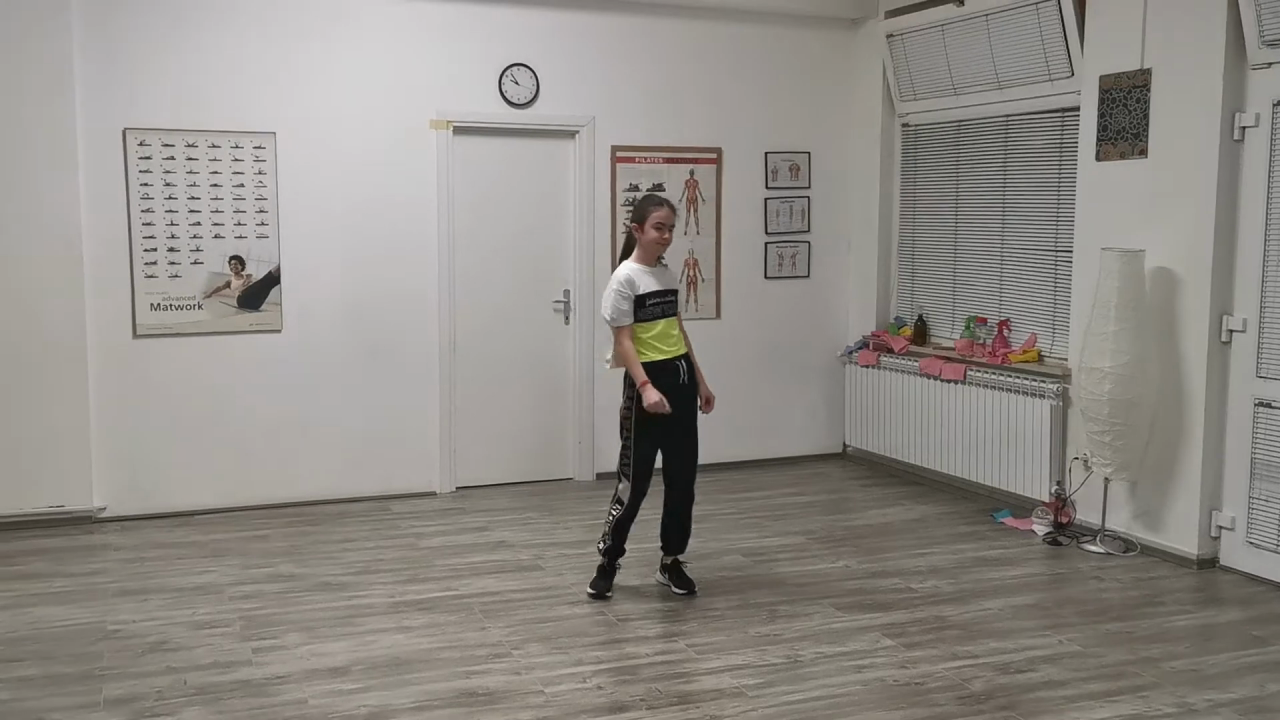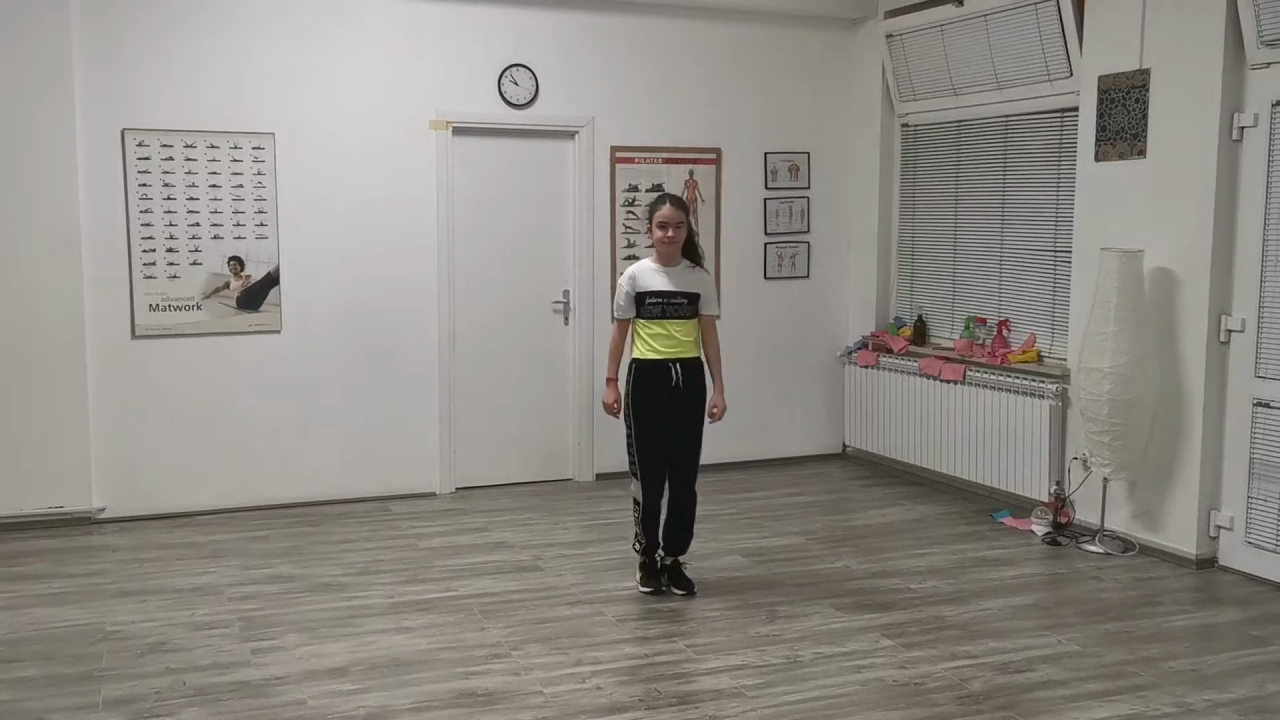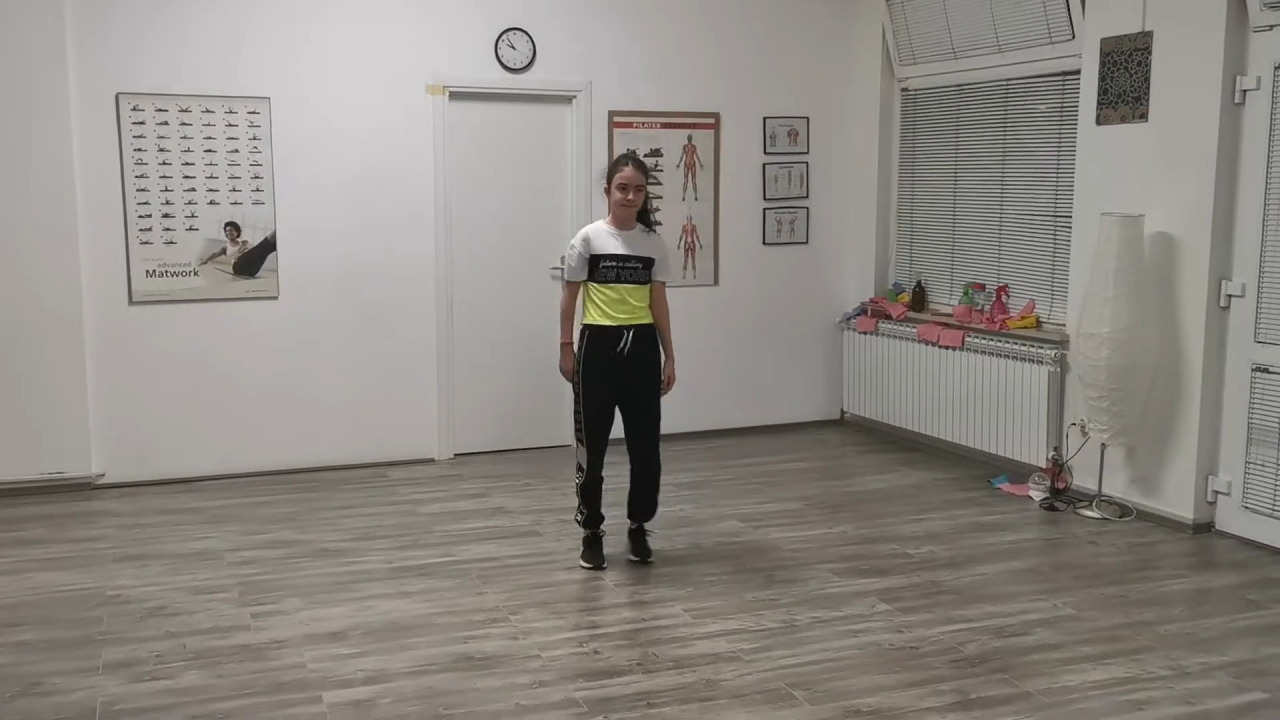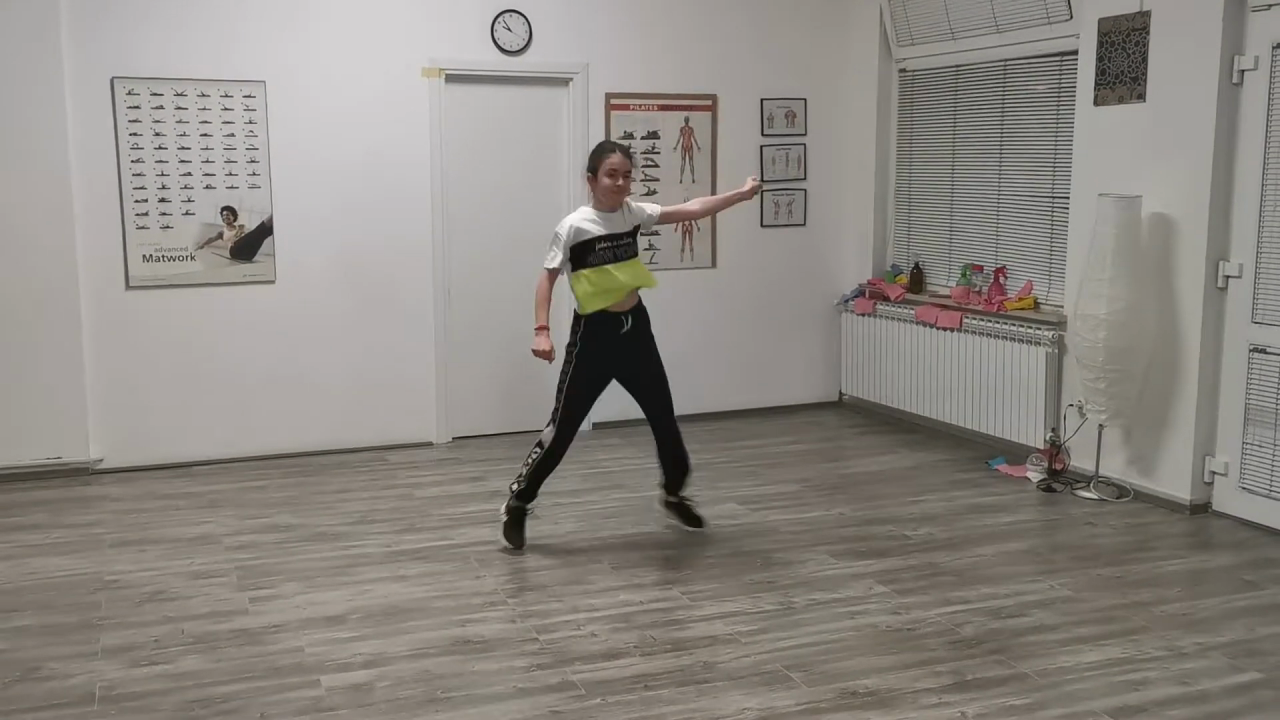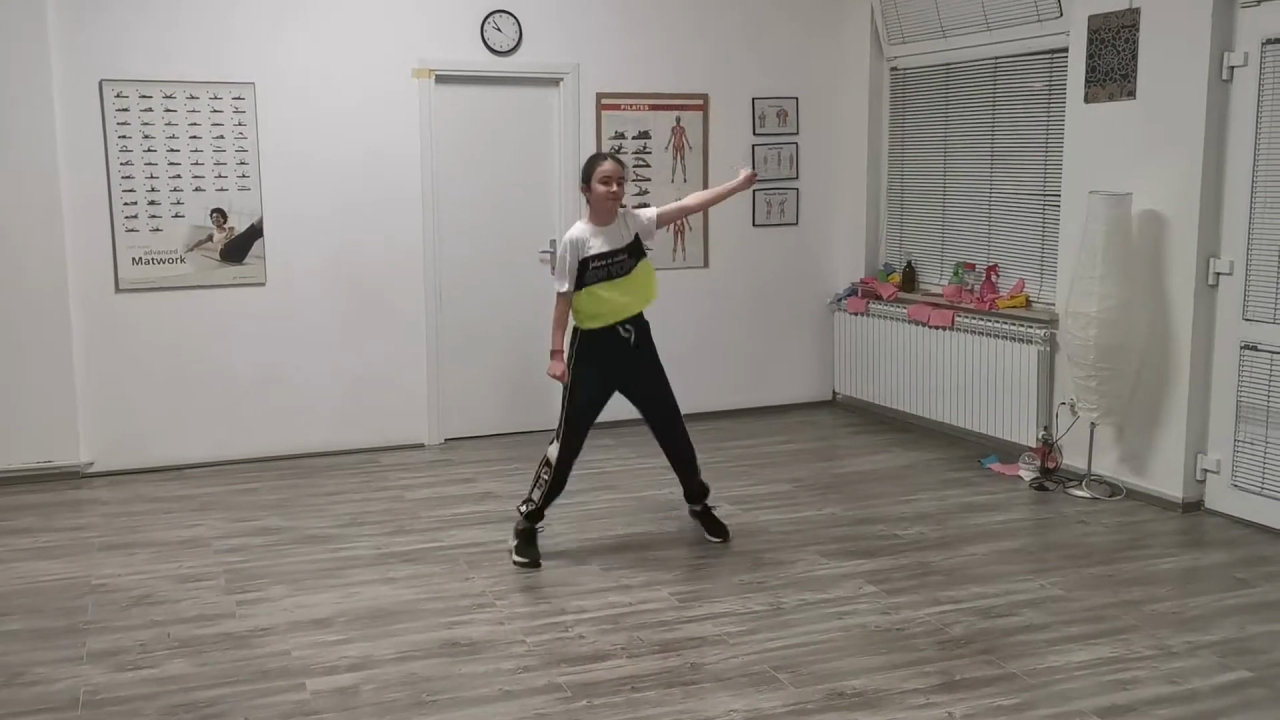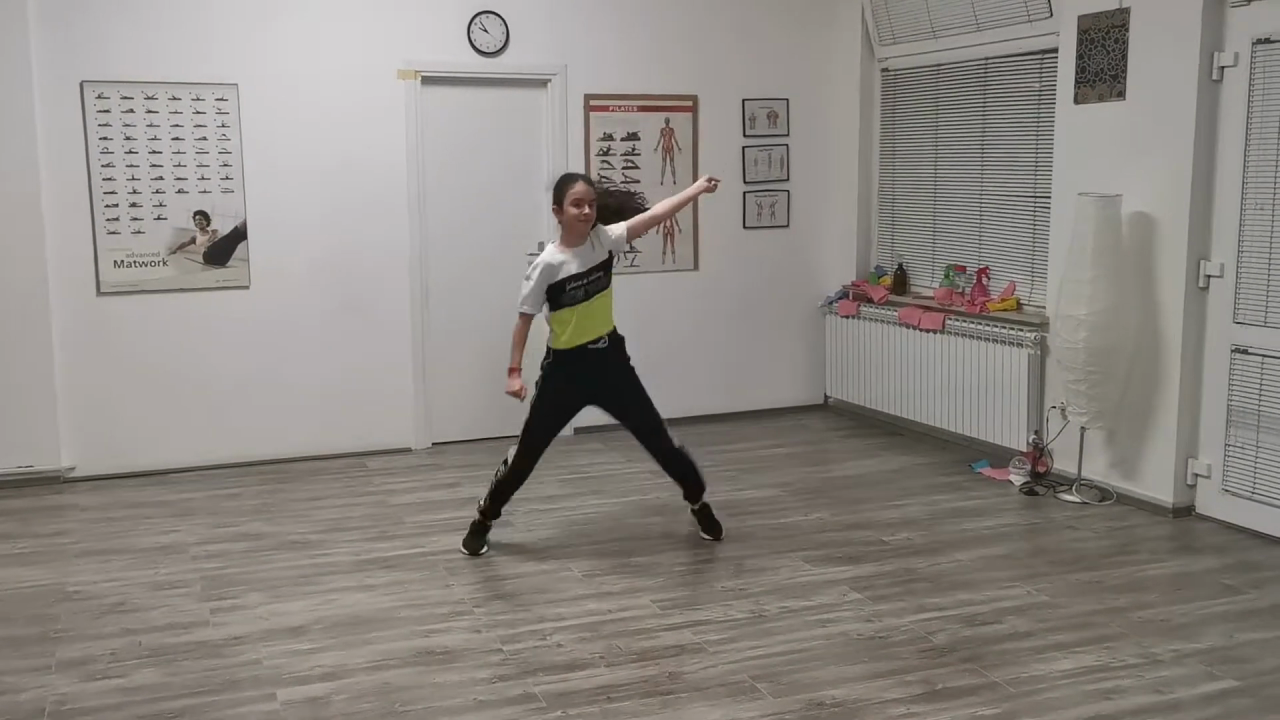
dt=0.7s
person 1, frame 1
left shoulder: (668, 275)
right shoulder: (624, 279)
right elbow: (624, 341)
left wrist: (700, 381)
right wrist: (645, 387)
left hip: (681, 378)
right hip: (646, 381)
left knee: (683, 475)
right knee: (635, 477)
left ankle: (671, 560)
right ankle: (607, 561)
person 1, frame 2
left shoulder: (699, 278)
right shoulder: (635, 276)
left elbow: (708, 335)
right elbow: (621, 331)
left wrist: (718, 388)
right wrist: (611, 382)
left hip: (689, 380)
right hip: (647, 378)
left knee: (684, 476)
right knee: (648, 473)
left ankle: (673, 559)
right ankle: (647, 558)
person 1, frame 3
left shoulder: (654, 243)
right shoulder: (588, 238)
left elbow: (659, 302)
right elbow: (570, 295)
left wrist: (669, 357)
right wrist: (566, 347)
left hip: (642, 348)
right hip: (598, 346)
left knee: (646, 444)
right knee: (592, 444)
left ankle: (636, 526)
right ankle: (592, 532)
person 1, frame 4
left shoulder: (633, 212)
right shoulder: (573, 227)
left elbow: (691, 211)
right elbow: (546, 278)
left wrist: (740, 194)
right wrist: (541, 329)
left hip: (636, 330)
right hip: (592, 337)
left knee: (664, 421)
right knee: (561, 428)
left ankle: (674, 495)
right ankle: (518, 504)
person 1, frame 5
left shoulder: (633, 222)
right shoulder: (574, 242)
left elbow: (685, 207)
right elbow: (561, 305)
left wrist: (733, 187)
right wrist: (556, 355)
left hip: (634, 340)
right hip: (592, 348)
left knee: (673, 433)
right knee: (568, 443)
left ankle: (699, 505)
right ankle: (526, 526)
person 1, frame 6
left shoulder: (605, 239)
right shoulder: (547, 265)
left elbow: (652, 216)
right elbow: (524, 319)
left wrist: (696, 188)
right wrist: (514, 371)
left hip: (609, 356)
right hip: (565, 366)
left knee: (657, 437)
right knee: (528, 449)
left ankle: (696, 502)
right ankle: (485, 516)
